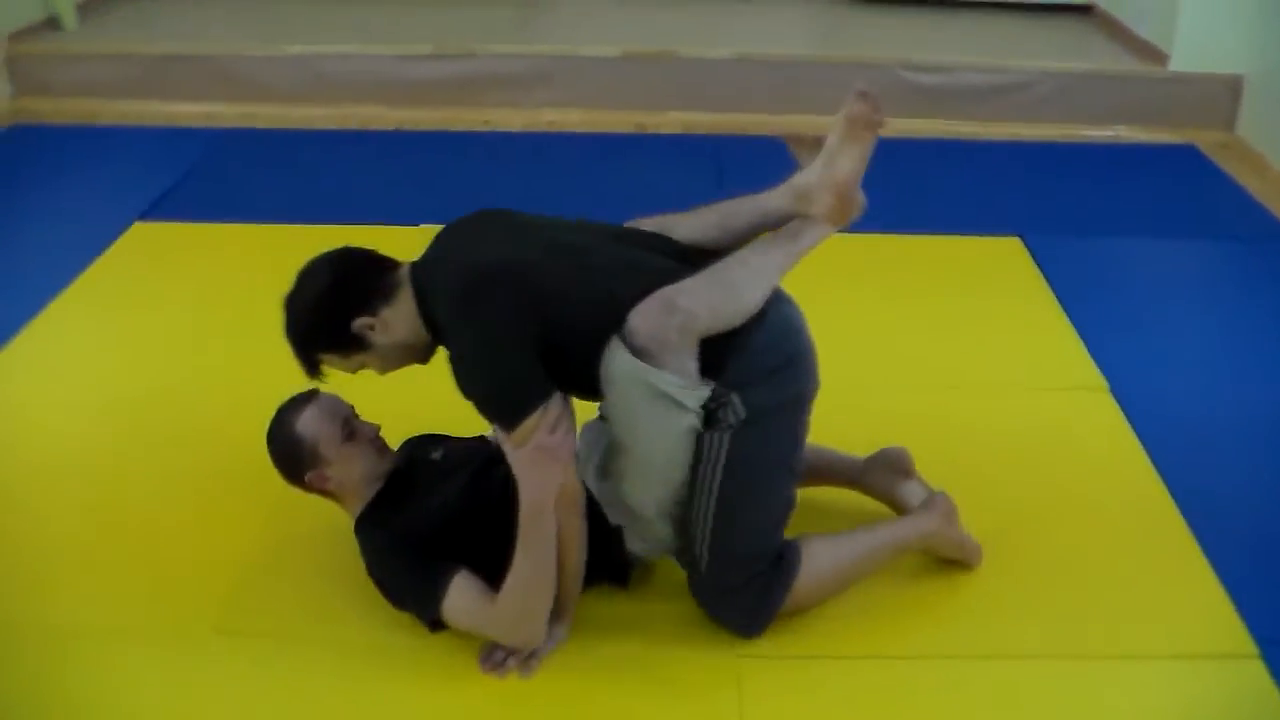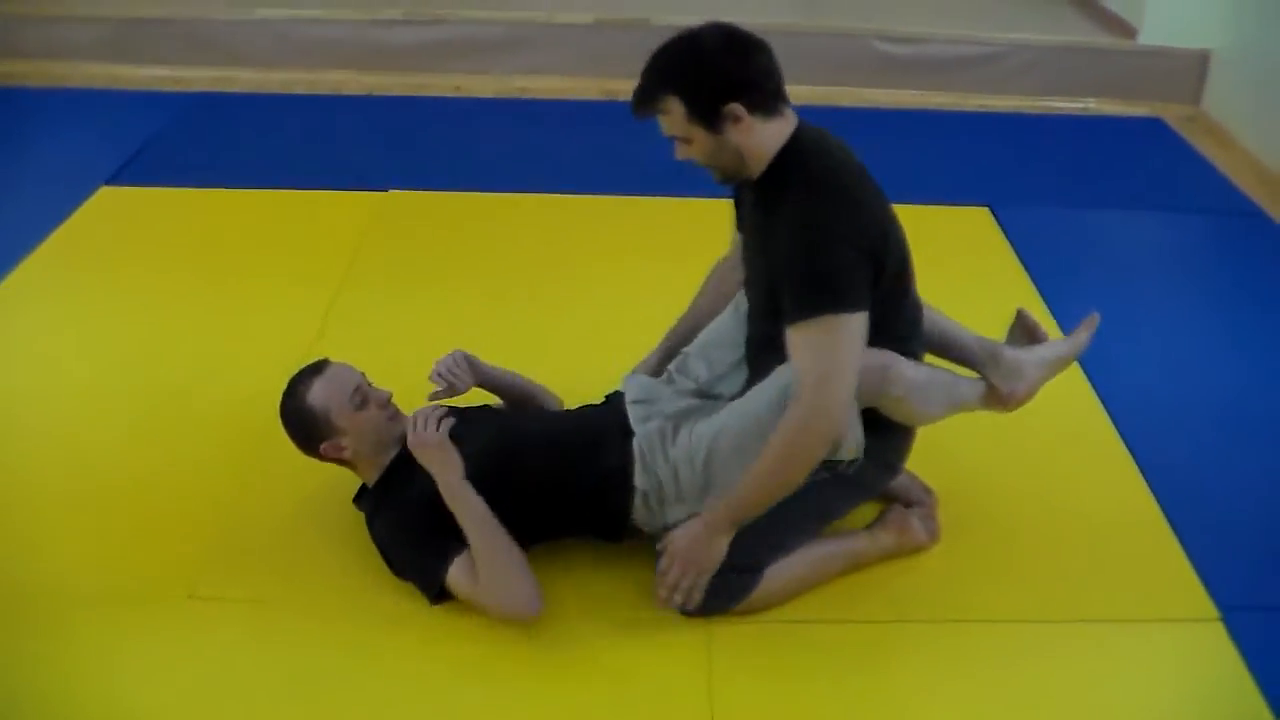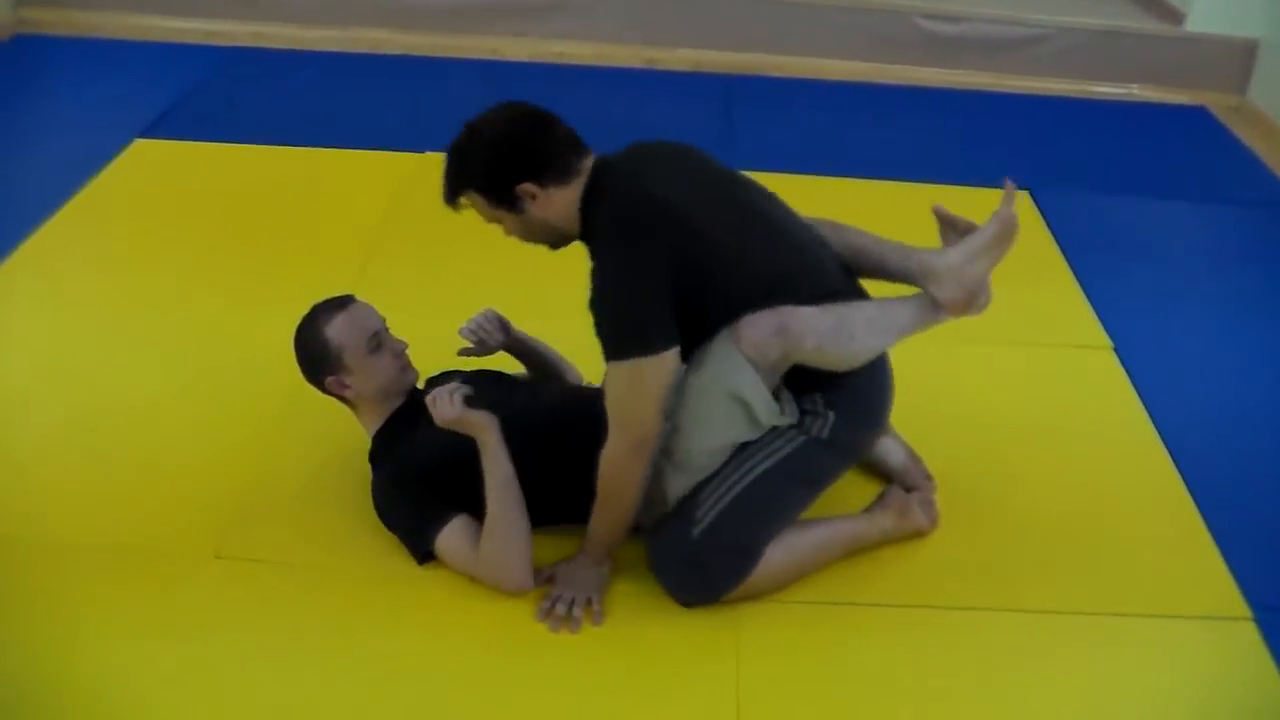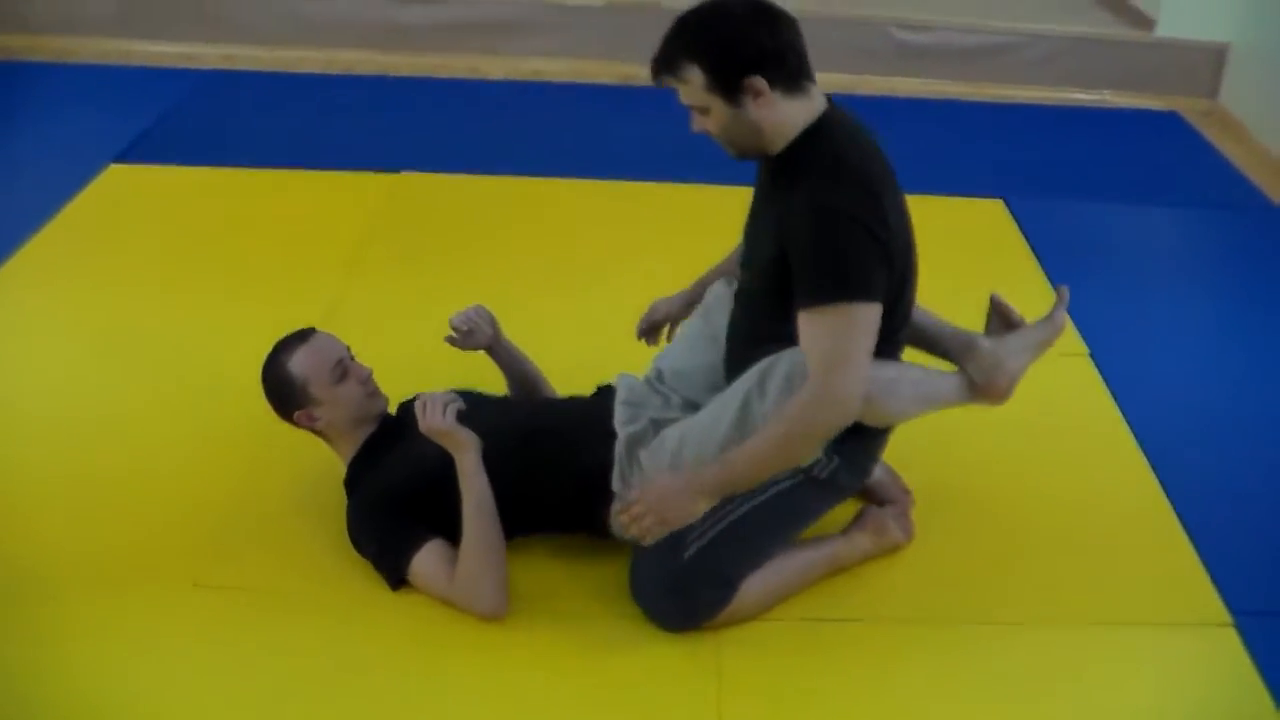
dt=1s
person 1, frame 1
left shoulder: (417, 454)
right shoulder: (393, 549)
right elbow: (518, 629)
right wrist: (536, 498)
right hip: (631, 522)
left ankle: (866, 472)
person 1, frame 2
left shoulder: (425, 429)
right shoulder: (402, 520)
right elbow: (520, 604)
left wrist: (481, 375)
right wrist: (450, 482)
left hip: (643, 409)
right hip: (662, 475)
right knee: (859, 371)
left ankle: (865, 456)
right ankle: (997, 385)
person 1, frame 3
left shoulder: (444, 391)
right shoulder: (403, 482)
left elbow: (570, 386)
right elbow: (513, 576)
left wrist: (512, 338)
right wrist: (488, 436)
person 1, frame 4
left shoulder: (414, 414)
right shoulder: (377, 507)
right elbow: (487, 597)
left wrist: (495, 343)
right wrist: (467, 457)
left hip: (627, 418)
left ankle: (875, 427)
right ankle: (976, 378)
person 2, frame 1
left shoulder: (481, 340)
right shoulder: (461, 249)
left elbow: (556, 489)
left wrist: (556, 613)
left hip: (750, 365)
right hip: (756, 324)
left knee: (739, 599)
left ankle: (920, 530)
person 2, frame 2
left shoulder: (818, 225)
right shoulder: (779, 159)
left elbow: (823, 412)
right elbow: (741, 267)
left wrist: (717, 526)
right wrist: (661, 357)
left hip: (854, 429)
left knee: (690, 578)
person 2, frame 3
left shoulder: (627, 267)
right shoulder: (649, 163)
left elbow: (633, 442)
left wrist: (595, 556)
left hip: (831, 391)
right hip: (838, 340)
left knee: (689, 565)
left ankle: (886, 521)
person 2, frame 4
left shoulder: (836, 206)
right shoulder: (800, 140)
left elbow: (836, 396)
left wrist: (700, 486)
right wrist: (690, 297)
left hip: (815, 432)
right hip: (762, 394)
left knee: (669, 589)
left ankle: (862, 538)
